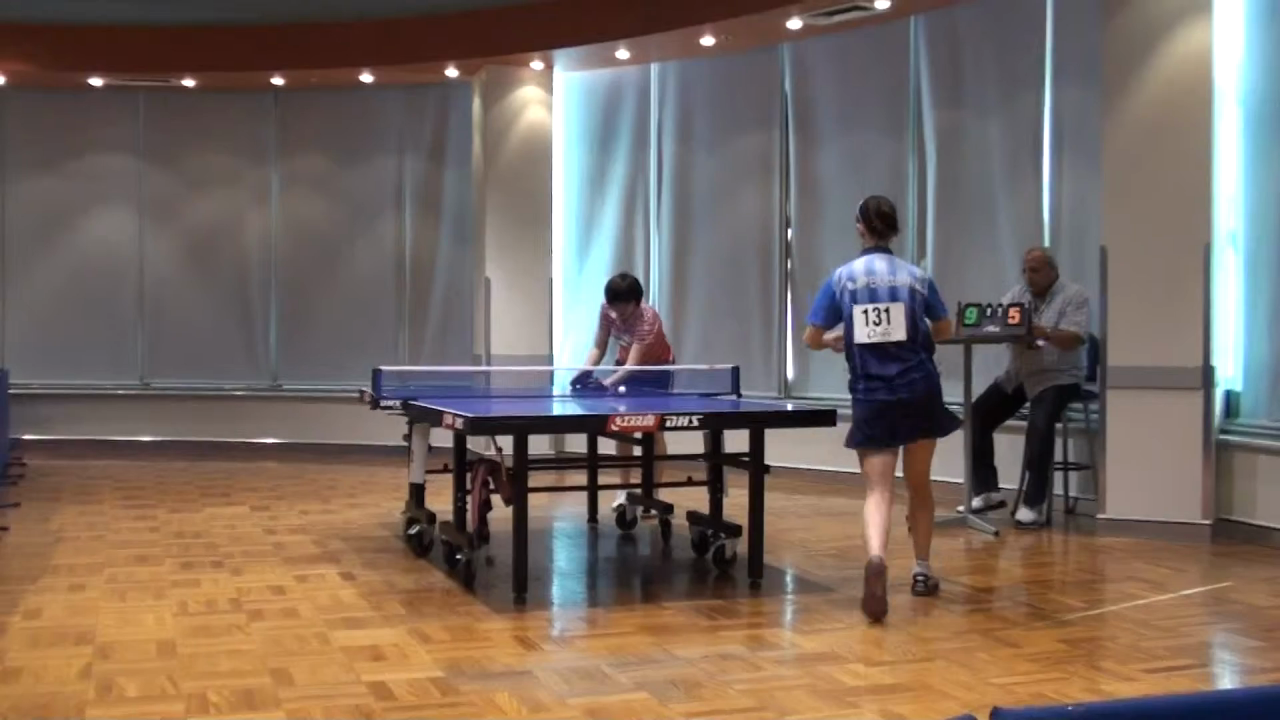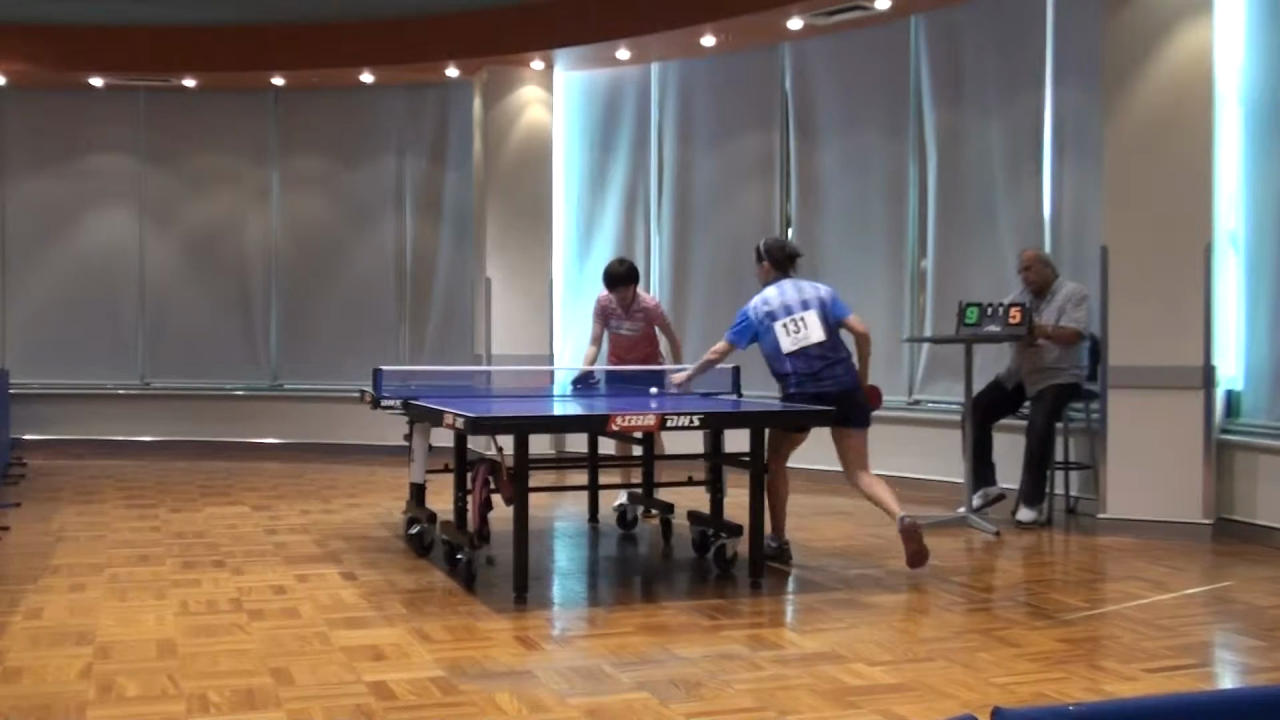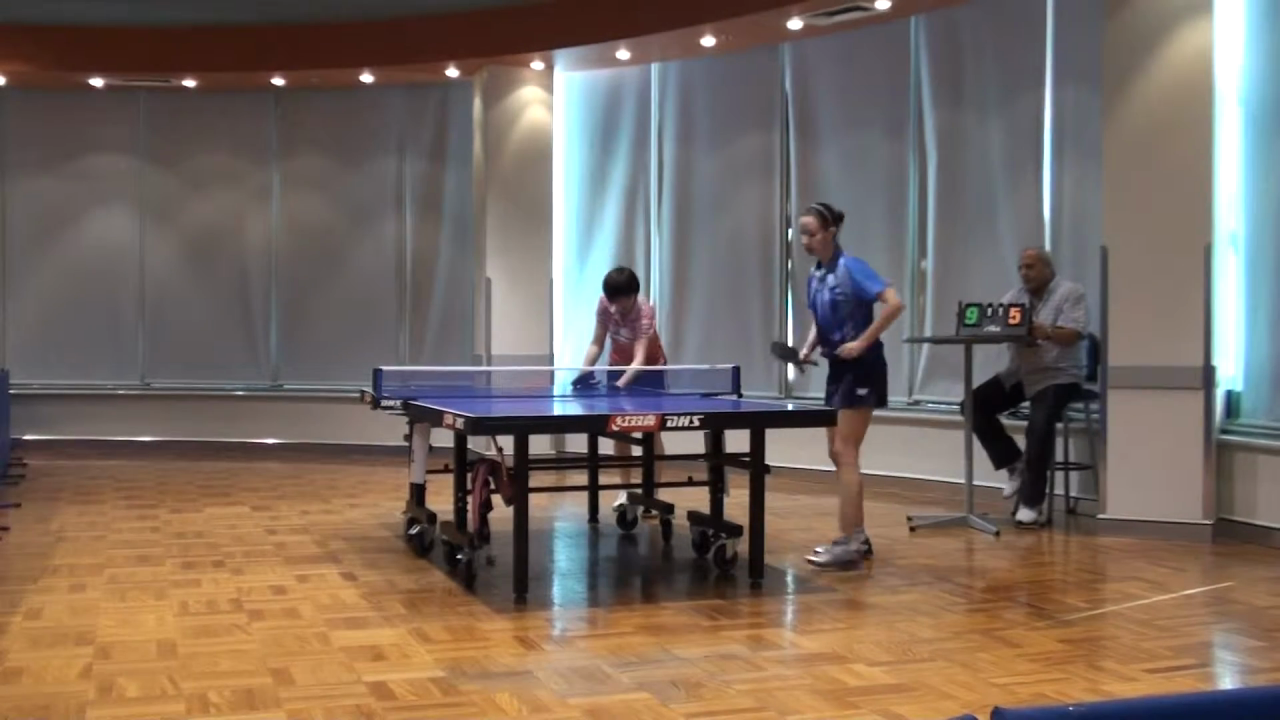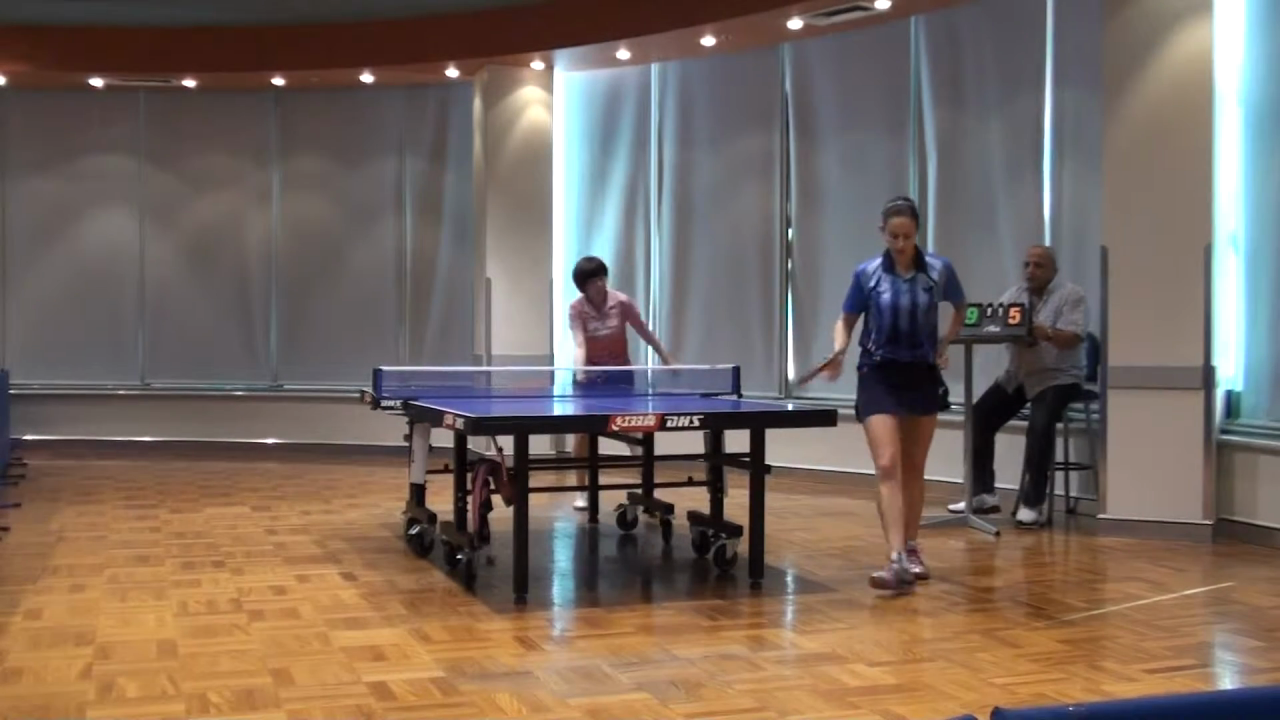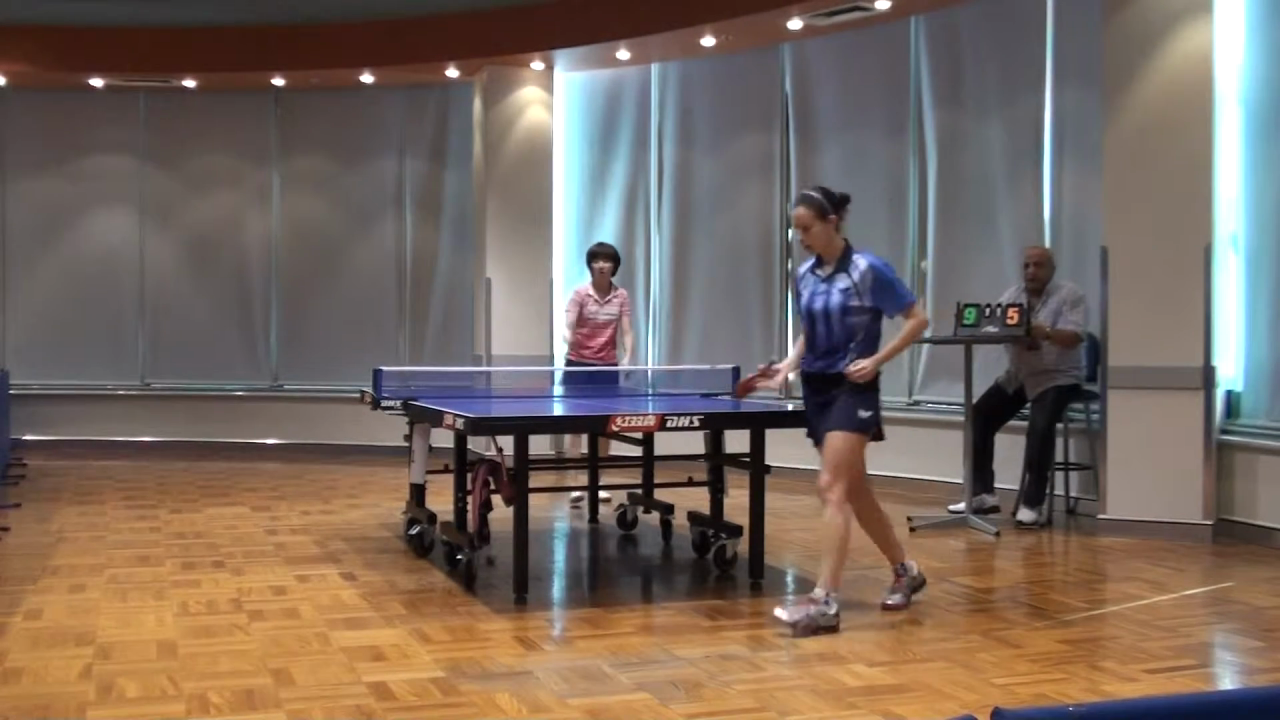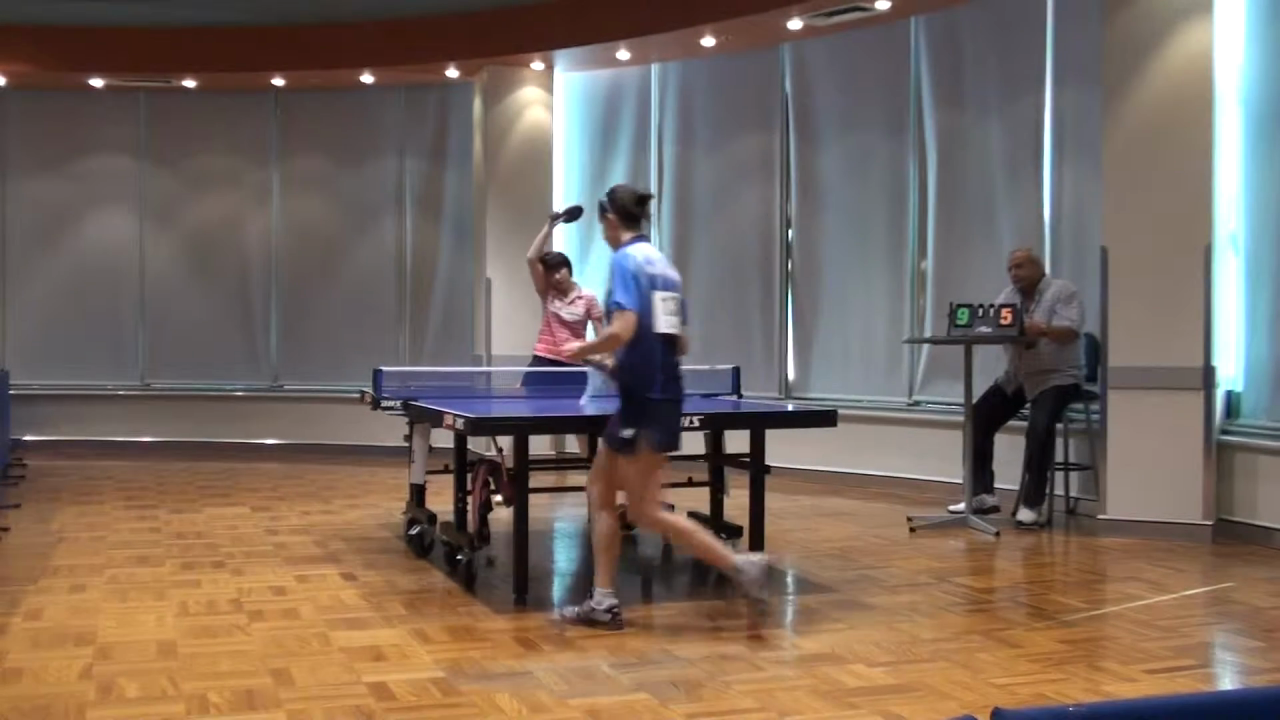
dt=0.7s
person 1, frame 1
left shoulder: (841, 278)
right shoulder: (917, 277)
left elbow: (812, 339)
right elbow: (944, 330)
left wrist: (842, 340)
left hip: (872, 399)
right hip: (919, 393)
left knee: (878, 493)
right knee: (918, 485)
left ankle: (876, 560)
right ankle: (922, 571)
person 1, frame 2
left shoulder: (756, 307)
right shoulder: (820, 292)
left elbow: (720, 352)
right elbow: (861, 330)
left wrist: (687, 376)
right wrist: (862, 374)
left hip: (803, 394)
right hip: (845, 389)
left knee: (774, 460)
right knee: (858, 472)
left ankle: (778, 542)
right ankle: (902, 519)
person 1, frame 3
left shoulder: (852, 266)
right shoulder: (816, 274)
left elbow: (895, 303)
left wrist: (863, 342)
right wrist: (809, 346)
left hip: (860, 369)
right hip: (840, 370)
left knee: (845, 453)
right knee: (840, 453)
left ankle: (847, 542)
right ankle: (856, 537)
person 1, frame 4
left shoulder: (940, 271)
right shoulder: (867, 274)
left elbow: (958, 310)
right elbow: (845, 321)
left wrist: (946, 344)
right wrist: (837, 358)
left hip: (923, 377)
right hip: (879, 377)
left knee: (914, 468)
right knee: (888, 467)
left ankle: (909, 548)
right ankle: (896, 562)
person 1, frame 5
left shoulder: (870, 269)
right shoulder: (804, 275)
left elbow: (918, 319)
left wrist: (877, 360)
right wrist: (787, 365)
left hip: (853, 392)
right hip: (817, 391)
left knee: (832, 490)
right knee: (855, 493)
left ankle: (824, 601)
right ankle: (906, 571)
person 1, frame 6
left shoulder: (626, 260)
right shoulder: (667, 266)
left elbow: (622, 331)
left wrist: (584, 349)
left hip: (645, 398)
right hip: (661, 393)
left knee: (647, 511)
right knee: (599, 491)
left ankle: (740, 564)
right ankle: (603, 600)
person 2, frame 1
left shoulder: (1074, 296)
right shoulder: (1016, 293)
left elbow: (1075, 339)
left wrist: (1045, 333)
left hip: (1057, 378)
right hip: (1018, 376)
left knee: (1039, 425)
right knee: (977, 416)
left ankle: (1033, 504)
right ankle: (987, 491)
person 2, frame 2
left shoulder: (1074, 293)
right shoulder: (1019, 296)
left elbow: (1074, 335)
left wrist: (1045, 331)
left hip: (1058, 376)
right hip: (1019, 374)
left knee: (1039, 424)
right knee: (975, 412)
left ankle: (1032, 503)
right ankle: (986, 488)
person 2, frame 3
left shoulder: (1071, 293)
right shoulder: (1015, 295)
left elbow: (1073, 335)
left wrist: (1047, 332)
left hip: (1057, 376)
right hip: (1018, 374)
left knee: (1039, 425)
right knee: (974, 404)
left ankle: (1032, 504)
right ankle: (1015, 464)
person 2, frame 4
left shoulder: (1072, 295)
right shoulder: (1013, 294)
left elbow: (1072, 338)
left wrist: (1047, 333)
left hip: (1057, 377)
right hip: (1017, 376)
left knee: (1040, 426)
right knee: (979, 417)
left ankle: (1032, 504)
right ankle: (983, 494)
person 2, frame 5
left shoulder: (1070, 294)
right shoulder: (1012, 294)
left elbow: (1073, 338)
left wrist: (1046, 332)
left hip: (1057, 378)
right hip: (1017, 376)
left knee: (1040, 427)
right knee: (978, 417)
left ankle: (1032, 504)
right ankle: (983, 494)
person 2, frame 6
left shoulder: (1063, 291)
right shoulder: (1008, 295)
left elbow: (1070, 333)
left wrist: (1043, 329)
left hip: (1057, 378)
right hip: (1017, 377)
left knee: (1039, 428)
right knee: (978, 418)
left ankle: (1032, 504)
right ankle: (983, 494)
person 3, frame 1
left shoulder: (647, 317)
right shoulder: (607, 309)
left elbow: (633, 364)
right elbow: (599, 348)
left wrist: (606, 384)
left hip: (656, 368)
right hip: (626, 366)
left ankle: (654, 493)
right ankle: (624, 489)
person 3, frame 2
left shoulder: (650, 306)
right shoulder: (602, 303)
left elbow: (672, 338)
right elbow: (595, 343)
right wrist: (584, 371)
left hip: (649, 371)
right ankle: (626, 489)
person 3, frame 3
left shoulder: (645, 312)
right shoulder: (604, 306)
left elbow: (640, 360)
right elbow: (597, 344)
left wrist: (622, 383)
right wrist: (583, 372)
left hip: (649, 370)
right hip: (618, 369)
right ankle: (626, 489)
person 3, frame 4
left shoulder: (623, 302)
right shoulder: (577, 309)
left elbow: (645, 333)
right elbow: (580, 346)
left wrist: (667, 361)
right wrist: (580, 373)
left hip: (620, 374)
right hip: (592, 374)
right knee: (583, 433)
right ankle: (582, 490)
person 3, frame 5
left shoulder: (622, 296)
right shoulder: (580, 294)
left elbow: (626, 332)
right elbow: (568, 328)
left wrist: (627, 358)
right wrist: (570, 339)
left hip: (607, 367)
right hip: (579, 365)
person 3, frame 6
left shoulder: (587, 300)
right shoulder: (547, 294)
left elbow: (602, 333)
right elbow: (531, 258)
right wrist: (550, 224)
left hip: (573, 367)
right hip: (542, 364)
